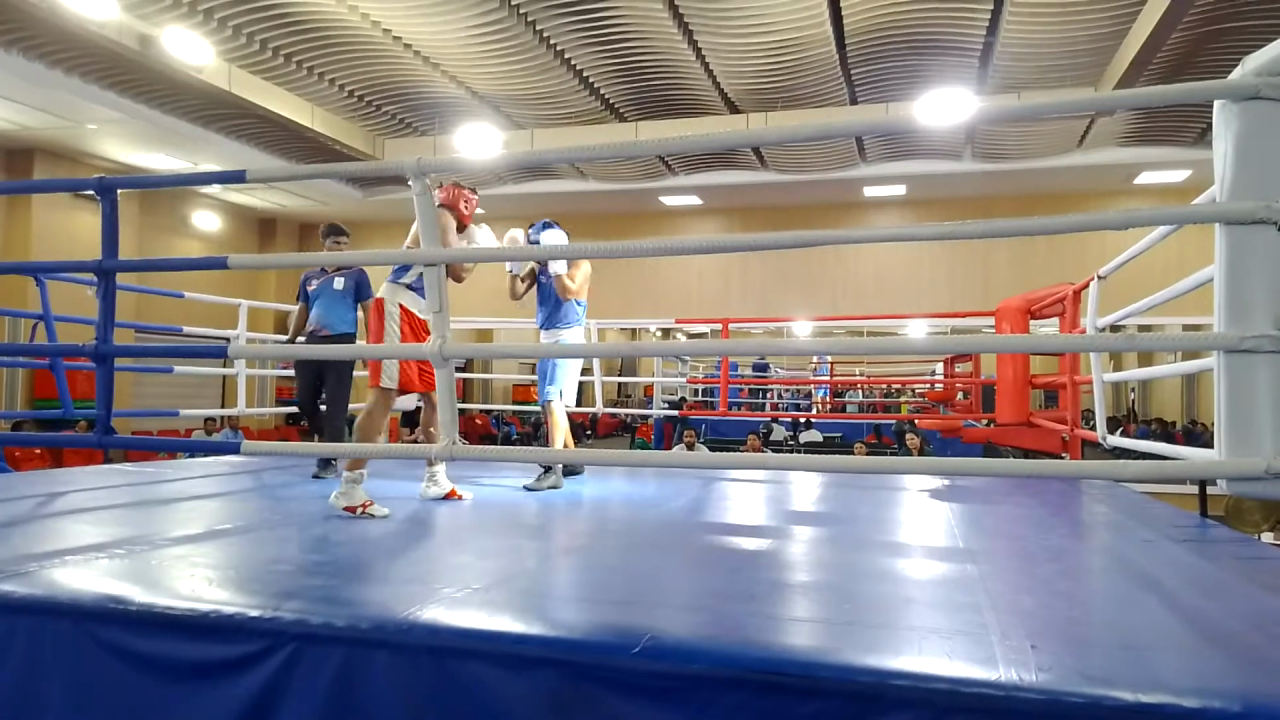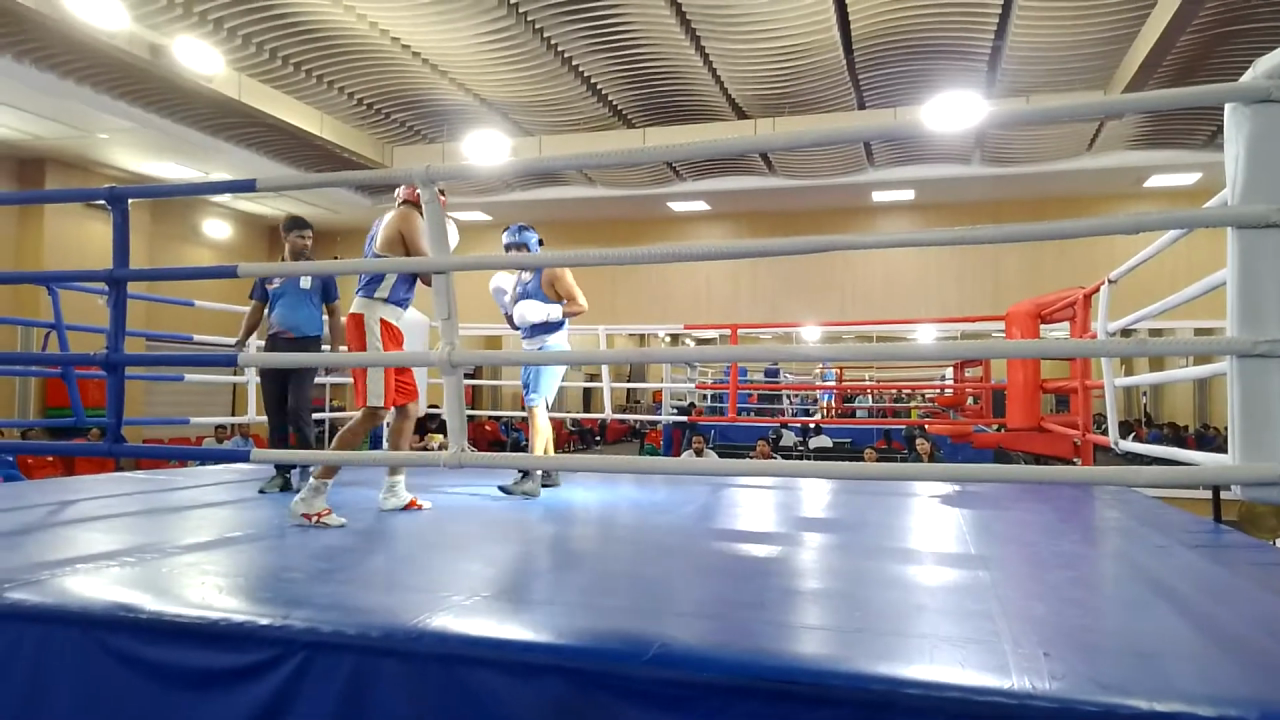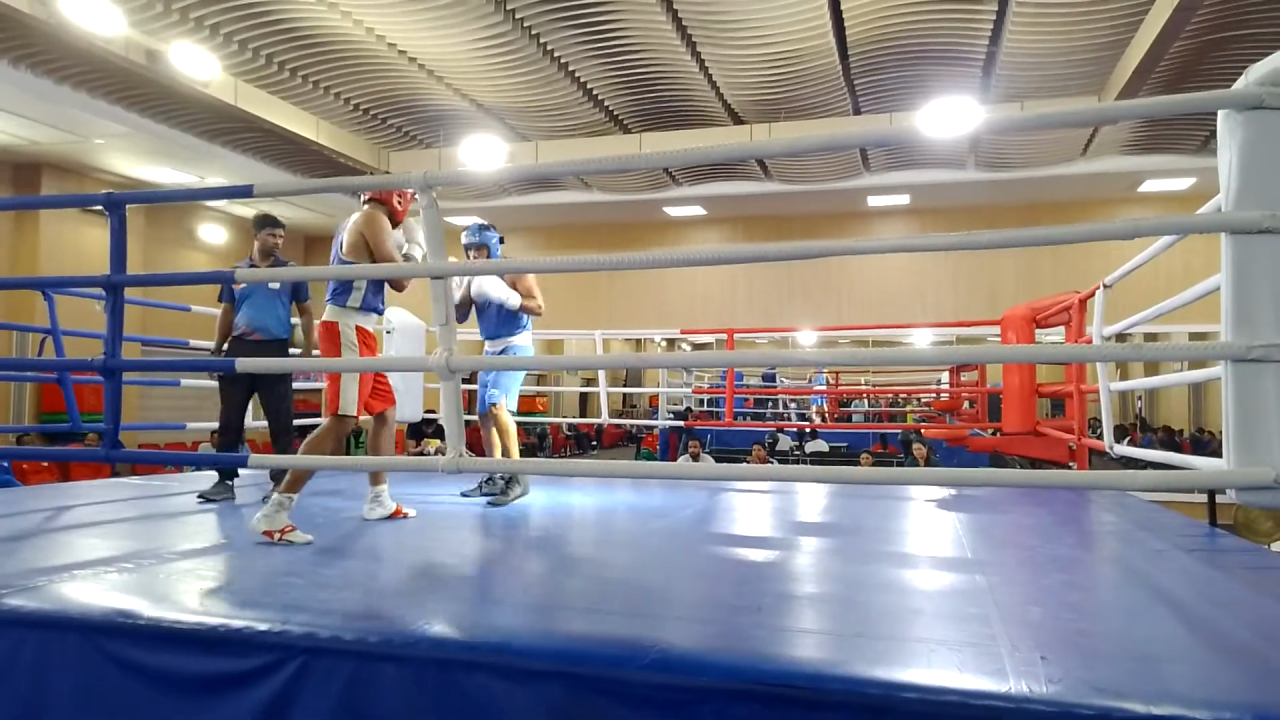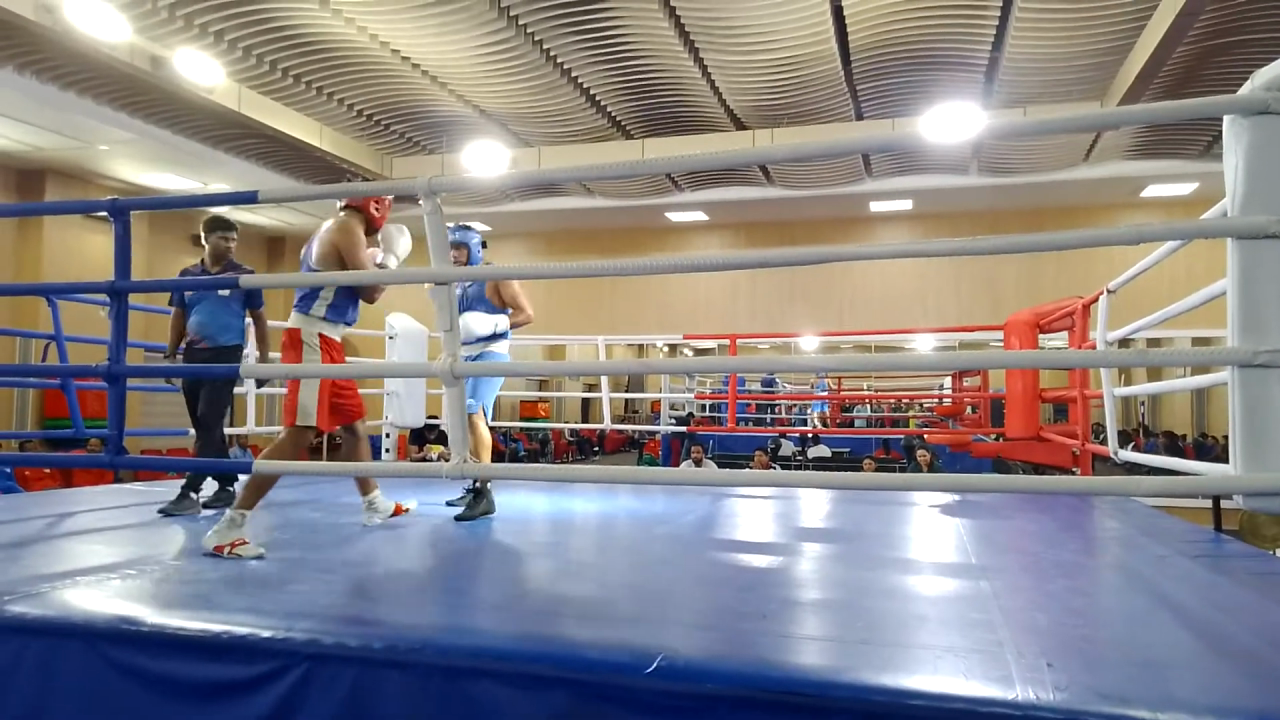
dt=0.7s
person 1, frame 1
left shoulder: (434, 223)
right shoulder: (440, 217)
left elbow: (438, 269)
right elbow: (458, 272)
left wrist: (466, 245)
right wrist: (478, 247)
left hip: (414, 314)
right hip: (397, 308)
left knee: (434, 395)
right knee: (385, 395)
left ankle: (435, 480)
right ankle: (349, 489)
person 1, frame 2
left shoulder: (385, 222)
right shoulder: (408, 218)
right elbow: (428, 276)
left wrist: (431, 250)
right wrist: (444, 249)
left hip: (386, 324)
right hip: (374, 321)
left knee: (408, 406)
right knee: (373, 411)
left ankle: (394, 490)
right ankle: (311, 496)
person 1, frame 3
left shoulder: (353, 224)
right shoulder: (374, 219)
right elbow: (399, 281)
left wrist: (399, 247)
right wrist: (415, 247)
left hip: (357, 331)
right hip: (348, 330)
left knee: (385, 413)
right knee: (340, 422)
left ankle: (379, 500)
right ankle: (274, 513)
person 1, frame 4
left shoulder: (334, 231)
right shoulder: (347, 227)
right elbow: (370, 292)
left wrist: (374, 253)
right wrist: (392, 256)
left hip: (324, 342)
right hip: (311, 339)
left knee: (354, 423)
right knee: (300, 434)
left ankle: (374, 504)
right ankle: (228, 526)
person 2, frame 1
left shoulder: (578, 264)
right shoulder: (538, 266)
left elbow: (566, 294)
right elbow: (516, 293)
left wrist: (557, 263)
right wrist: (513, 262)
left hip: (568, 341)
right hip: (546, 342)
left knee: (554, 401)
right knee: (549, 404)
left ankle: (554, 470)
person 2, frame 2
left shoulder: (553, 271)
right shoulder: (517, 280)
left elbow: (581, 305)
right elbow: (516, 324)
left wrist: (546, 312)
right wrist: (505, 304)
left hip: (552, 347)
right hip: (530, 350)
left knee: (535, 406)
right knee: (537, 409)
left ankle: (532, 474)
right ankle: (549, 470)
person 2, frame 3
left shoulder: (515, 270)
right shoulder: (474, 277)
left elbow: (538, 307)
right elbow: (460, 318)
left wrist: (504, 295)
right wrist: (454, 290)
left hip: (515, 347)
right hip: (491, 350)
left knee: (498, 407)
right knee: (485, 415)
left ankle: (516, 478)
right ankle: (494, 479)
person 2, frame 4
left shoulder: (496, 278)
right shoulder: (456, 282)
left elbow: (527, 315)
left wrist: (492, 324)
left hip: (490, 355)
right hip: (463, 357)
left knee: (475, 416)
right knee: (461, 420)
left ankle: (484, 494)
right ankle: (476, 488)
person 3, frame 1
left shoulder: (356, 274)
right shoulder: (309, 276)
left elbow: (368, 311)
right elbow: (302, 312)
right wrist: (290, 341)
left hip: (342, 343)
right hip: (312, 343)
left knee: (335, 404)
right knee: (304, 399)
left ankle: (330, 459)
right ankle: (329, 442)
person 3, frame 2
left shoulder: (321, 272)
right shoulder: (268, 273)
left elbow: (334, 313)
right elbow: (256, 311)
left wrist: (335, 350)
right wrist: (241, 342)
left hip: (307, 348)
right hip: (274, 348)
left knee: (299, 409)
right knee: (276, 413)
left ankle: (304, 467)
right ankle: (282, 471)
person 3, frame 3
right shoulder: (235, 272)
left elbow: (305, 313)
right elbow: (226, 313)
left wrist: (308, 350)
right wrist: (216, 350)
left hip: (275, 351)
right hip: (238, 350)
left knee: (280, 420)
right knee: (229, 419)
left ankle: (282, 481)
right ankle: (225, 480)
person 3, frame 4
left shoulder: (244, 276)
right shoulder: (187, 275)
left elbow: (259, 319)
right elbow: (178, 318)
left wrist: (264, 358)
right wrist: (170, 355)
left hip: (226, 357)
right hip: (193, 357)
left knee: (207, 423)
right knee: (207, 427)
left ankle: (190, 493)
right ankle: (227, 485)
